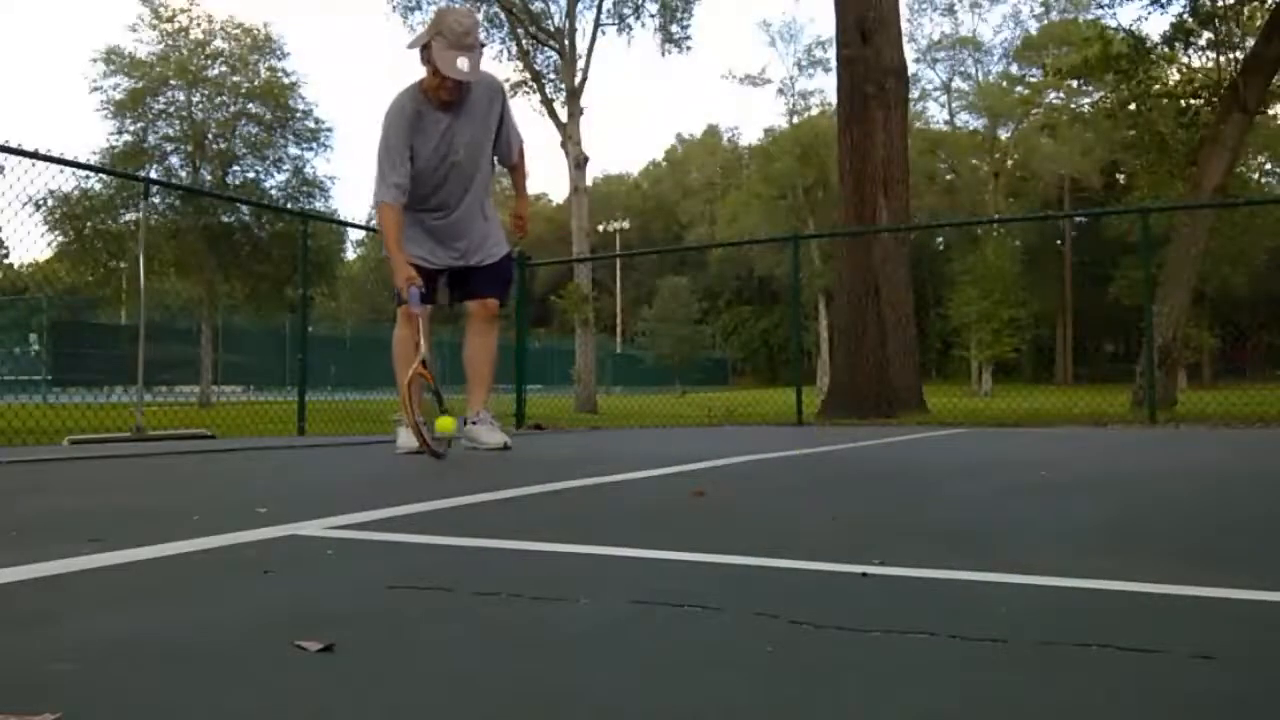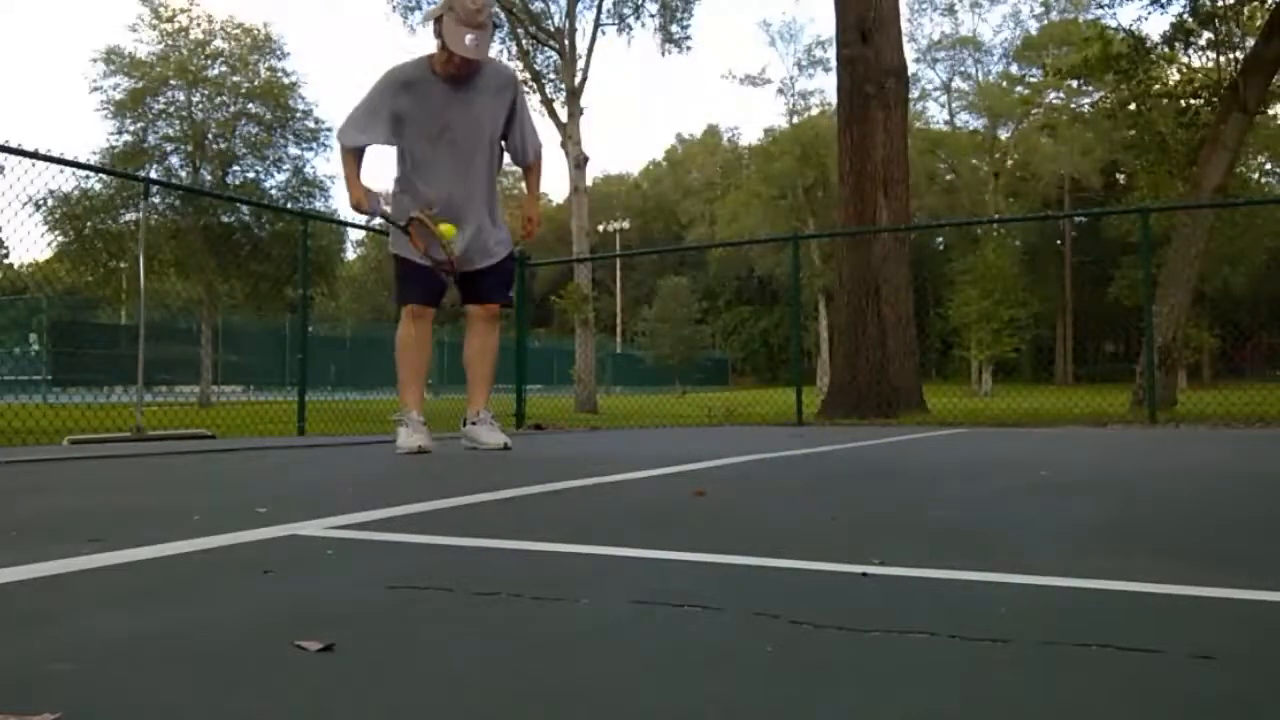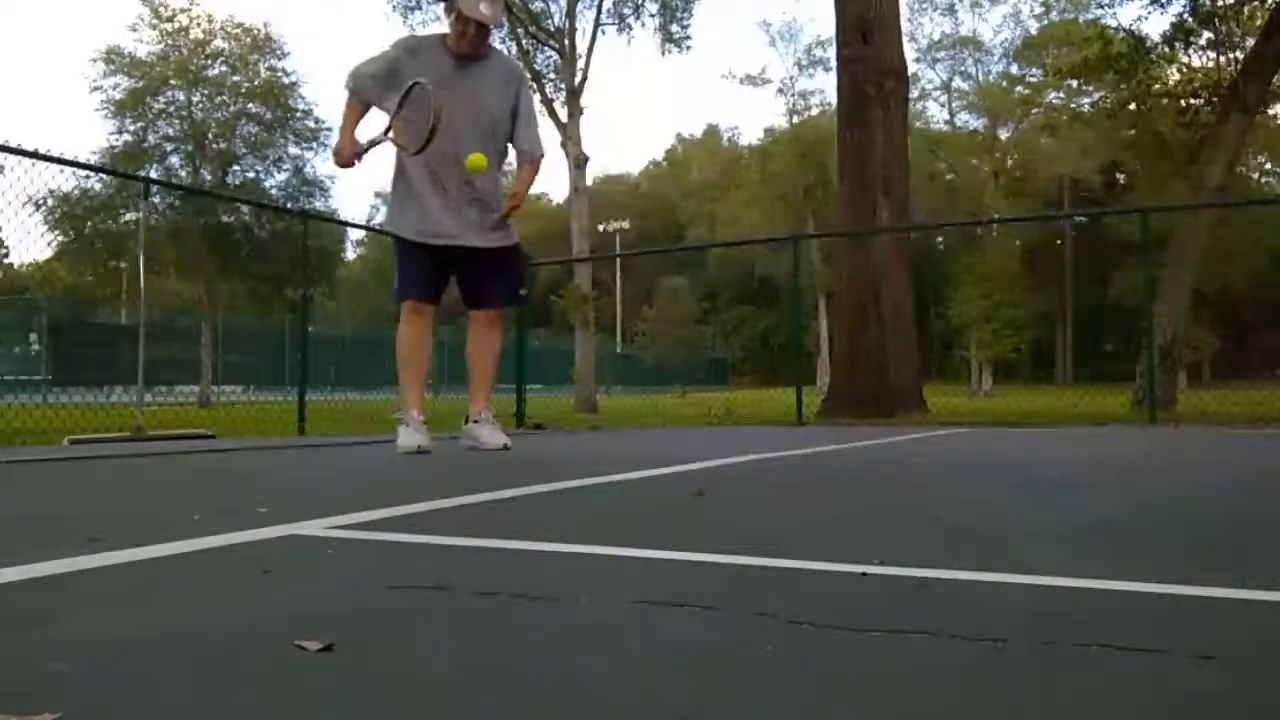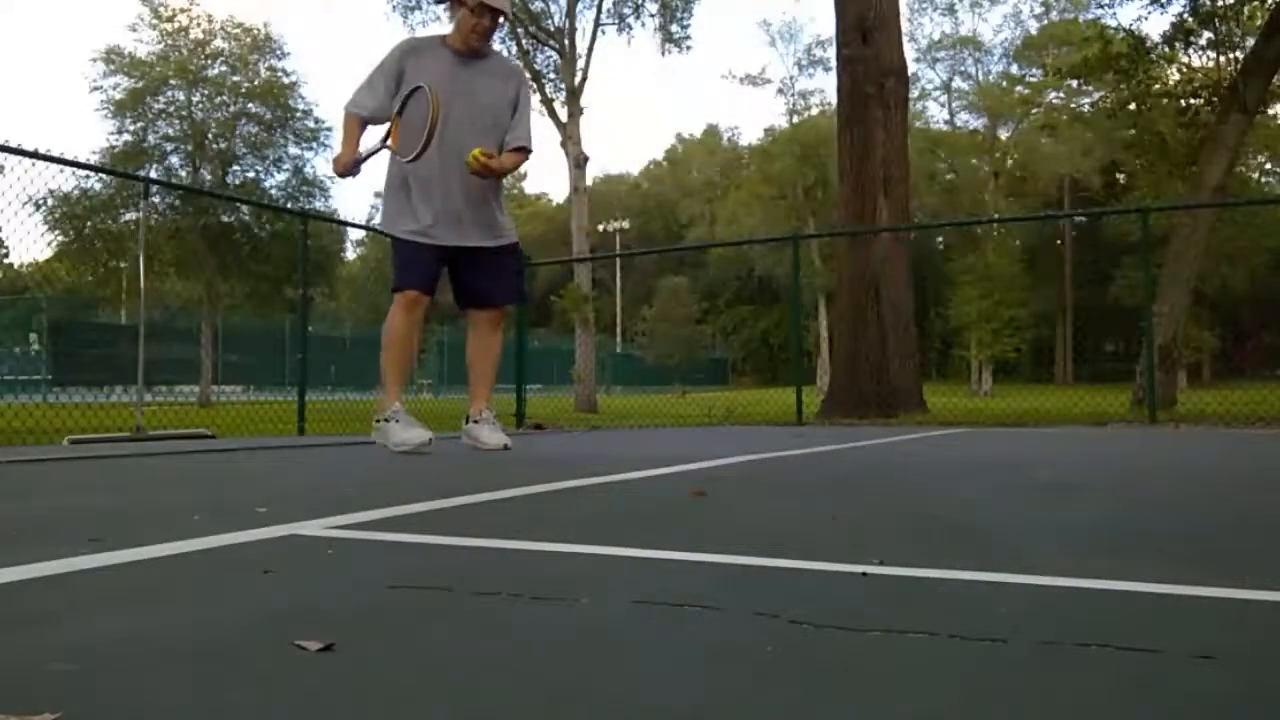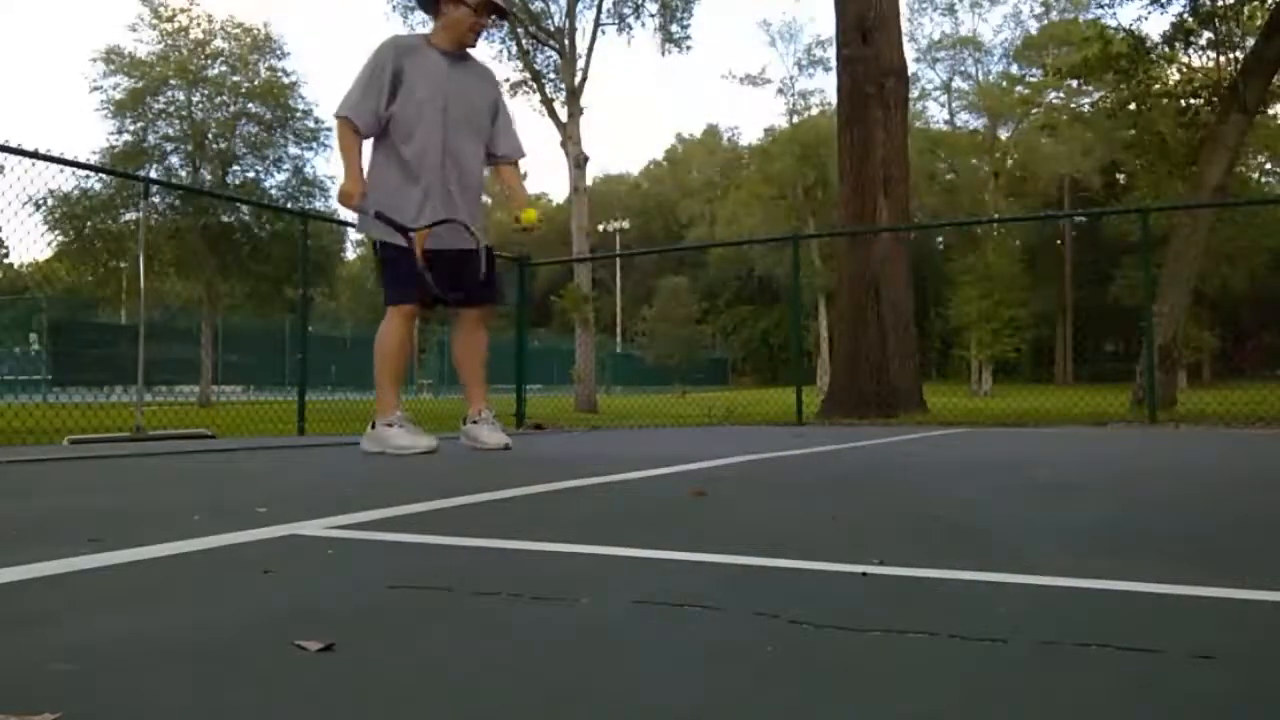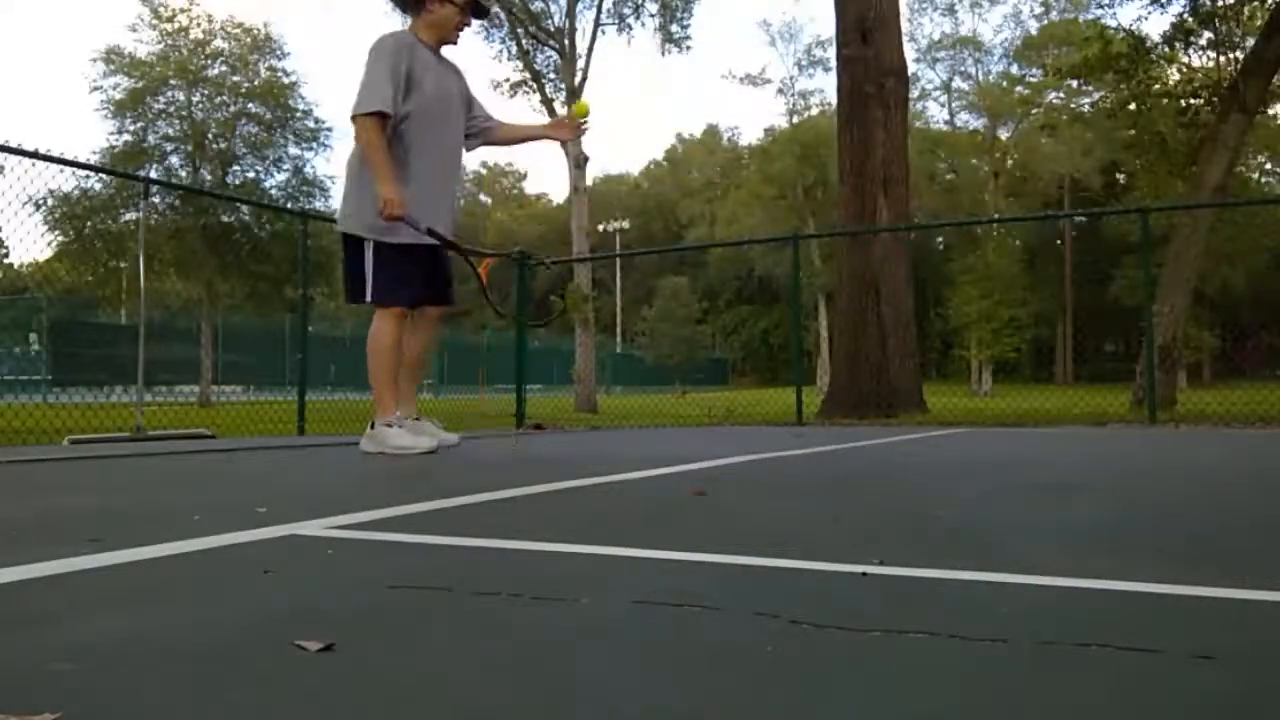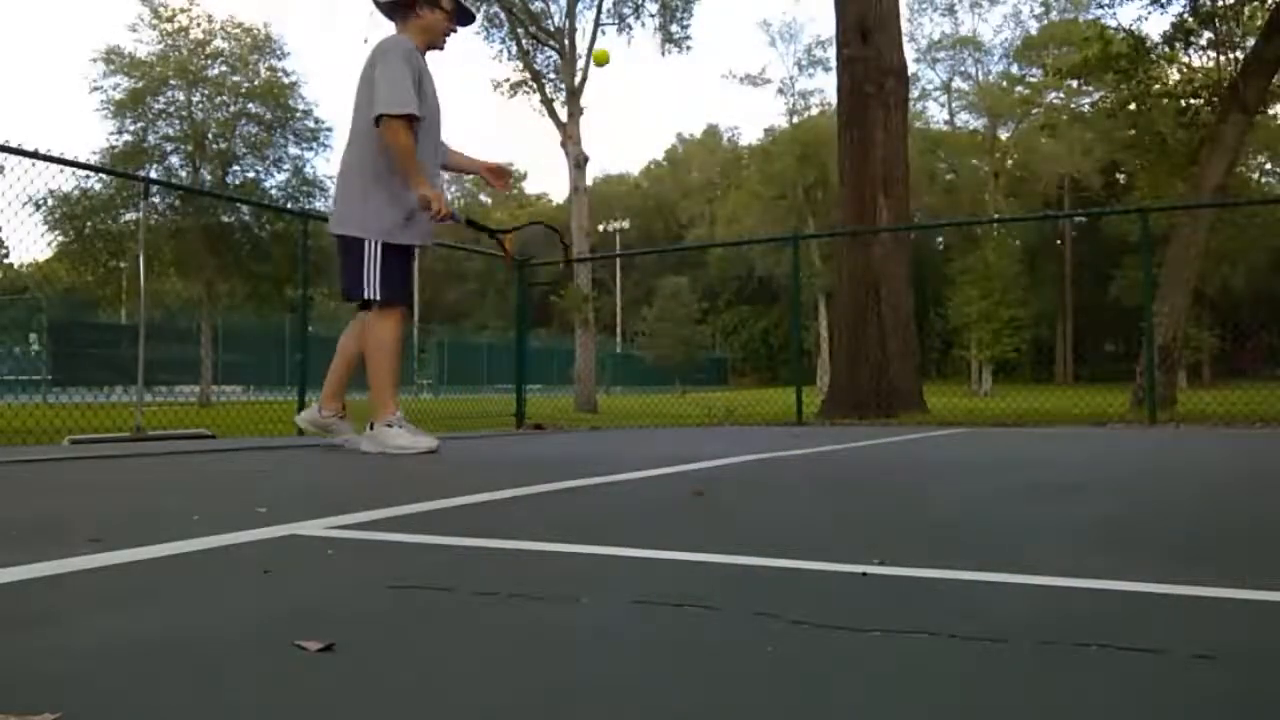
dt=0.2s
person 1, frame 1
left shoulder: (491, 92)
right shoulder: (404, 113)
left elbow: (509, 149)
right elbow: (388, 197)
left wrist: (521, 199)
right wrist: (396, 260)
left hip: (478, 233)
right hip: (418, 234)
left knee: (485, 311)
right knee: (412, 313)
left ankle: (477, 417)
right ankle: (411, 421)
person 1, frame 2
left shoulder: (504, 81)
right shoulder: (402, 82)
left elbow: (527, 148)
right elbow: (352, 137)
left wrist: (532, 200)
right wrist: (355, 186)
left hip: (484, 229)
left knee: (486, 312)
right knee: (416, 311)
left ankle: (477, 417)
right ankle: (411, 418)
person 1, frame 3
left shoulder: (510, 75)
right shoulder: (410, 54)
left elbow: (529, 147)
right elbow: (359, 83)
left wrist: (522, 187)
right wrist: (348, 136)
left hip: (486, 222)
right hip: (420, 216)
left knee: (487, 313)
right knee: (417, 307)
left ankle: (479, 417)
right ankle: (412, 418)
person 1, frame 4
left shoulder: (510, 76)
right shoulder: (411, 55)
left elbow: (518, 146)
right elbow: (361, 108)
left wrist: (498, 166)
right wrist: (348, 150)
left hip: (484, 221)
right hip: (418, 213)
left knee: (489, 313)
right knee: (409, 298)
left ankle: (479, 416)
right ankle: (390, 412)
person 1, frame 5
left shoulder: (482, 81)
right shoulder: (396, 54)
left elbow: (501, 151)
right elbow: (351, 118)
left wrist: (517, 194)
right wrist: (353, 175)
left hip: (460, 222)
right hip: (402, 217)
left knee: (474, 312)
right knee: (403, 308)
left ankle: (477, 416)
right ankle: (386, 420)
person 1, frame 6
left shoulder: (448, 71)
right shoulder: (394, 48)
left elbow: (482, 129)
right elbow: (367, 115)
left wrist: (544, 130)
right wrist: (385, 181)
left hip: (423, 216)
right hip: (388, 214)
left knee: (430, 308)
right knee: (394, 308)
left ankle: (401, 408)
right ankle: (385, 424)
person 1, frame 7
left shoulder: (410, 62)
right shoulder: (397, 51)
left elbow: (426, 147)
right elbow: (392, 120)
left wrist: (477, 167)
right wrist: (422, 186)
left hip: (386, 213)
right hip: (380, 211)
left knee: (376, 311)
right knee: (389, 308)
left ankle: (327, 408)
right ankle: (385, 423)
